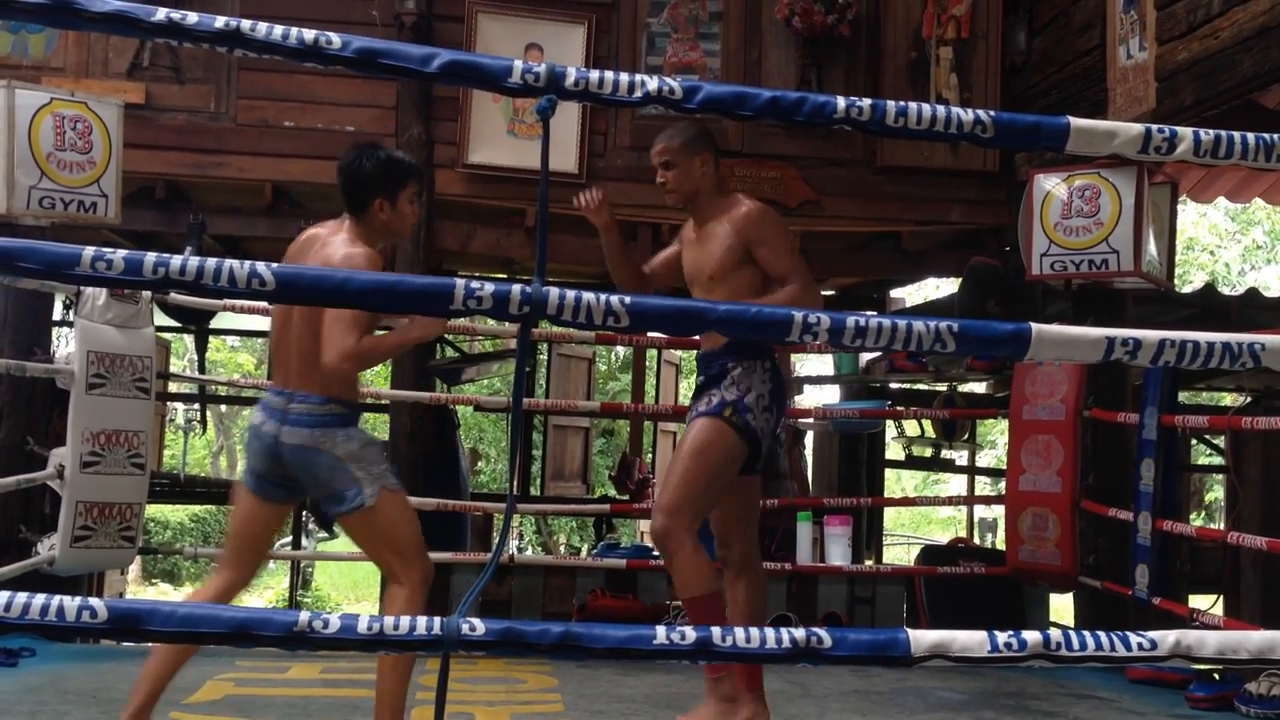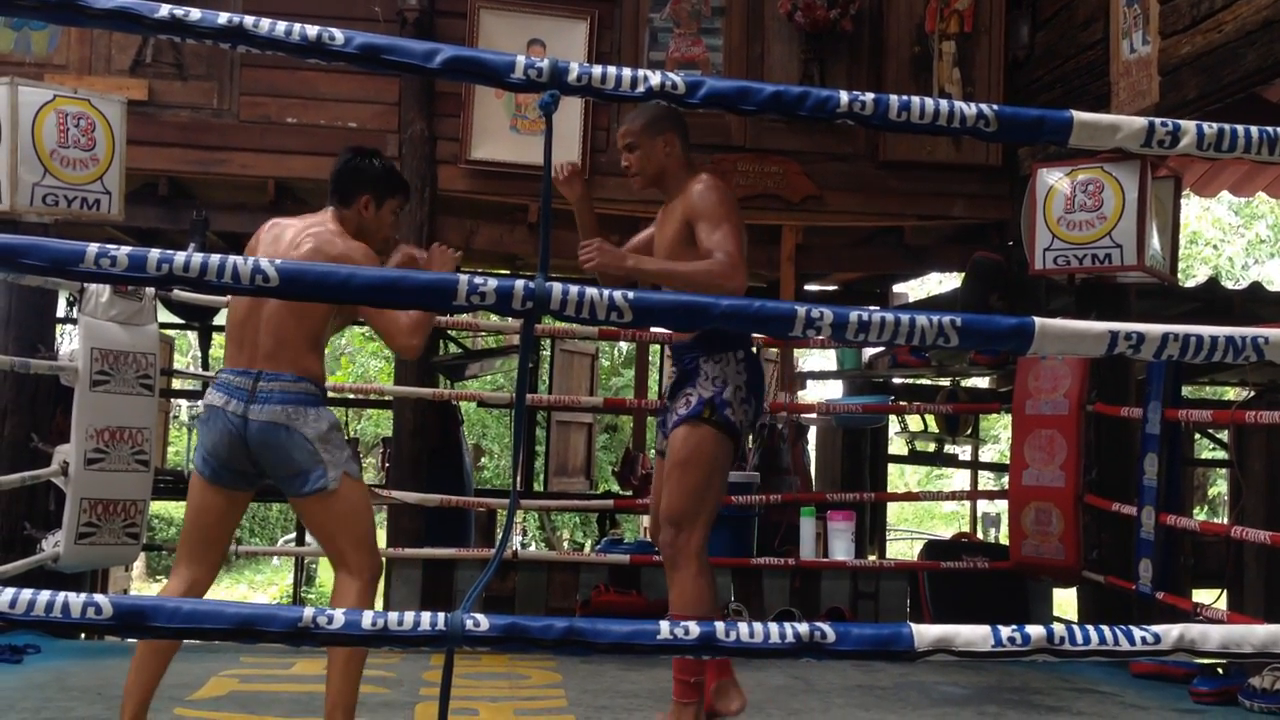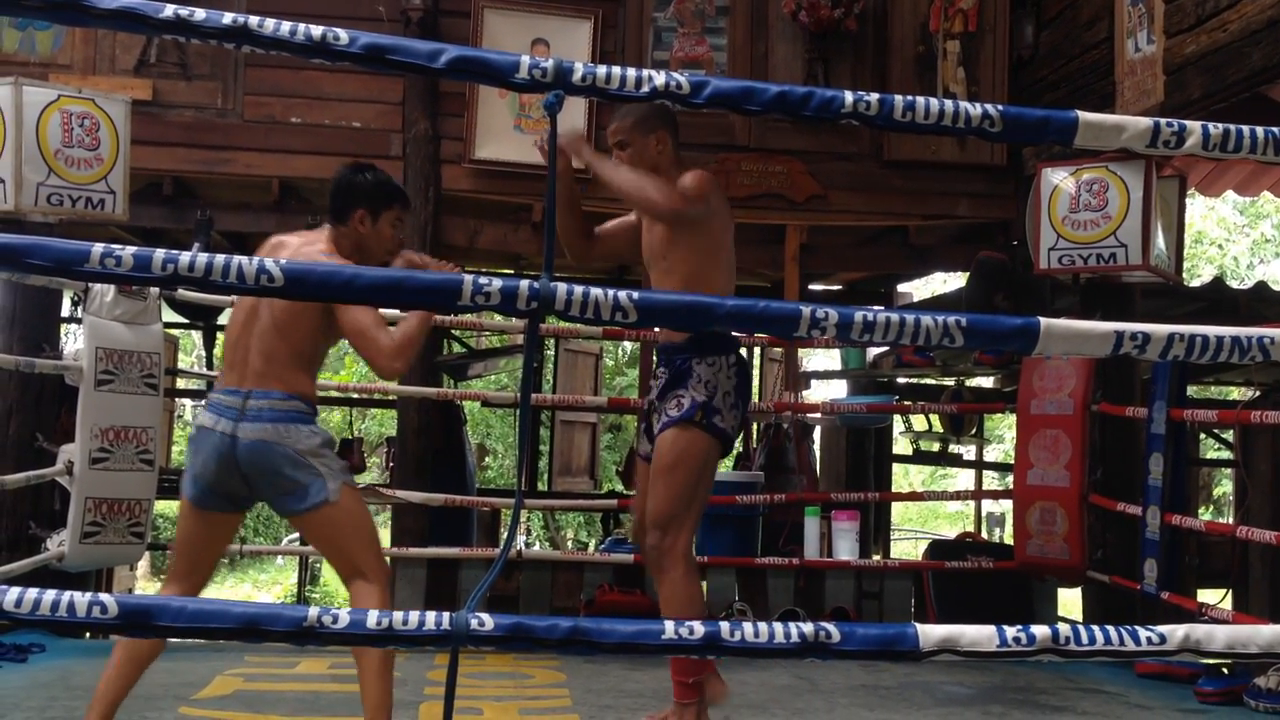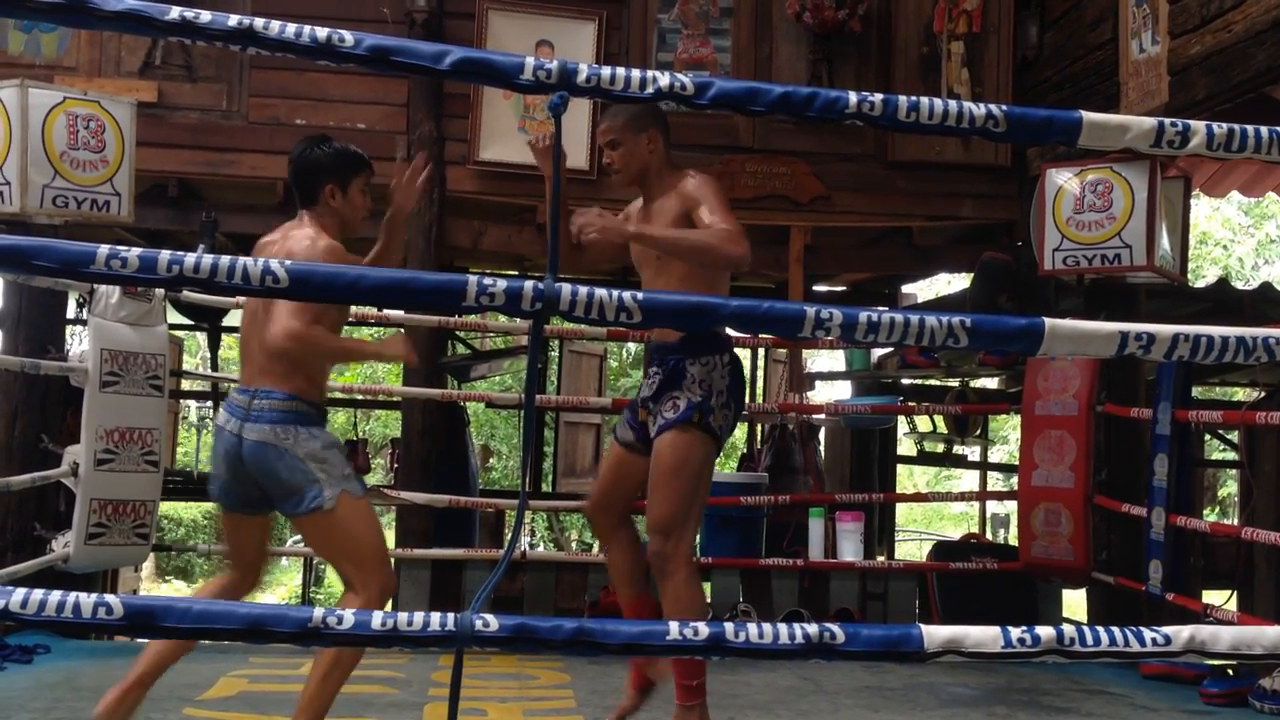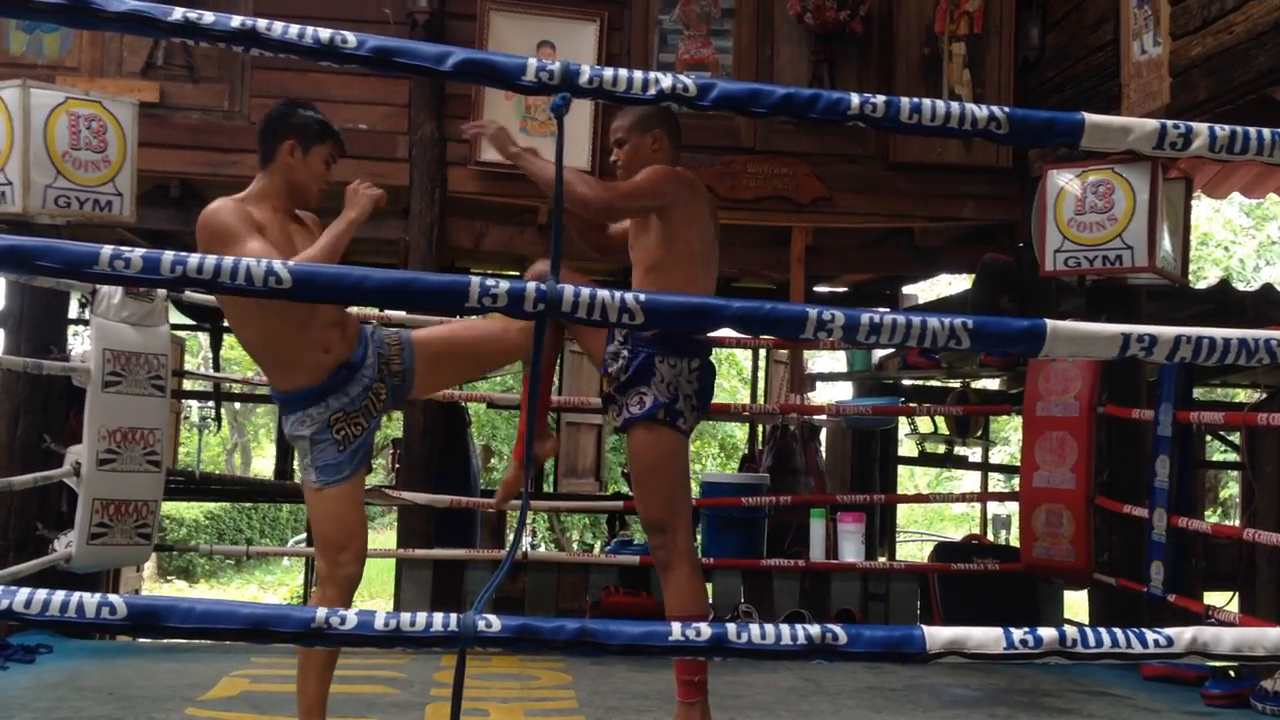
dt=0.4s
person 1, frame 1
left shoulder: (750, 216)
right shoulder: (692, 234)
left elbow: (807, 295)
right elbow: (636, 288)
left wrist: (724, 310)
right wrist: (608, 230)
left hip: (744, 379)
right hip: (716, 382)
left knee: (670, 524)
right knee: (735, 553)
person 1, frame 2
left shoulder: (706, 193)
right shoulder: (669, 211)
left elbow: (731, 278)
right elbow: (611, 275)
left wrist: (635, 263)
right wrist: (580, 205)
left hip: (718, 372)
right hip: (692, 375)
left knee: (679, 541)
right knee: (670, 533)
person 1, frame 3
left shoulder: (697, 188)
right shoulder: (647, 220)
left elbow: (665, 205)
right elbow: (582, 250)
left wrist: (592, 158)
right wrist: (565, 174)
left hip: (705, 372)
right hip: (671, 374)
left knee: (666, 543)
right knee: (650, 537)
person 1, frame 4
left shoulder: (695, 189)
right shoulder: (639, 211)
left elbow: (736, 252)
right elbow: (572, 257)
left wrist: (628, 230)
right wrist: (553, 180)
left hip: (699, 373)
right hip: (659, 375)
left knee: (668, 547)
right knee: (603, 509)
right ankle: (648, 667)
person 1, frame 5
left shoulder: (670, 183)
right shoulder: (660, 204)
left elbow: (595, 198)
right elbow: (601, 238)
left wrist: (517, 152)
right wrist: (544, 172)
left hip: (666, 366)
right hip: (638, 353)
left knee: (669, 543)
right knee: (545, 278)
person 2, frame 1
left shoulder: (312, 239)
right shoulder: (358, 260)
right elbow: (337, 360)
right wrist: (416, 331)
left hip: (272, 419)
right hip: (325, 432)
left knee: (227, 577)
right knee: (411, 573)
person 2, frame 2
left shoulder: (271, 230)
right shoulder: (350, 251)
right elbow: (407, 341)
left wrist: (388, 270)
right wrist: (436, 276)
left hip: (225, 402)
right hip: (293, 411)
left knee: (189, 575)
right knee: (359, 568)
person 2, frame 3
left shoulder: (274, 245)
right shoulder: (340, 273)
right elbow: (391, 360)
left wrist: (393, 274)
left hip: (217, 422)
right hip: (282, 429)
left knee: (178, 587)
right knee: (370, 579)
person 2, frame 4
left shoulder: (274, 242)
right shoulder: (322, 248)
right elbow: (284, 339)
left wrist: (398, 219)
right wrist: (374, 349)
left hip: (237, 423)
right hip: (288, 430)
left knee: (238, 578)
right knee: (372, 583)
person 2, frame 5
left shoulder: (304, 222)
right shoulder: (222, 218)
right elbow: (287, 288)
right wrist: (351, 218)
left hip: (372, 360)
right hip: (317, 408)
left knee: (519, 336)
right knee: (339, 572)
